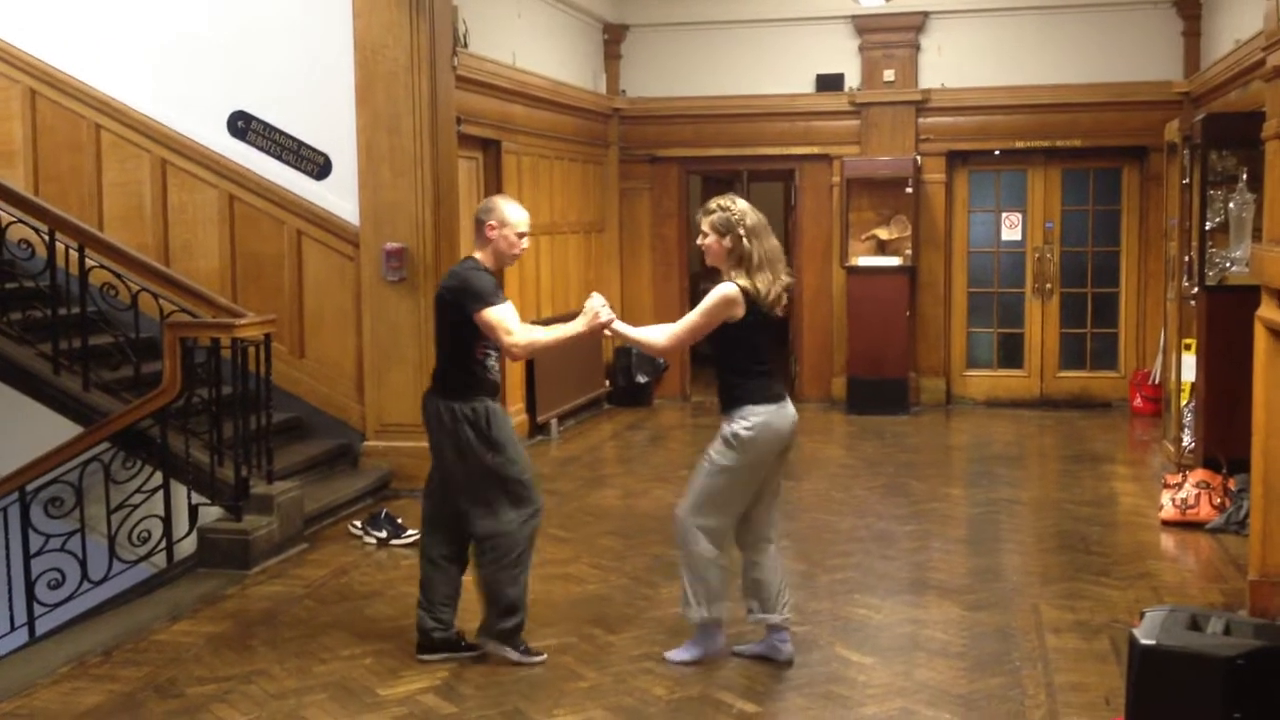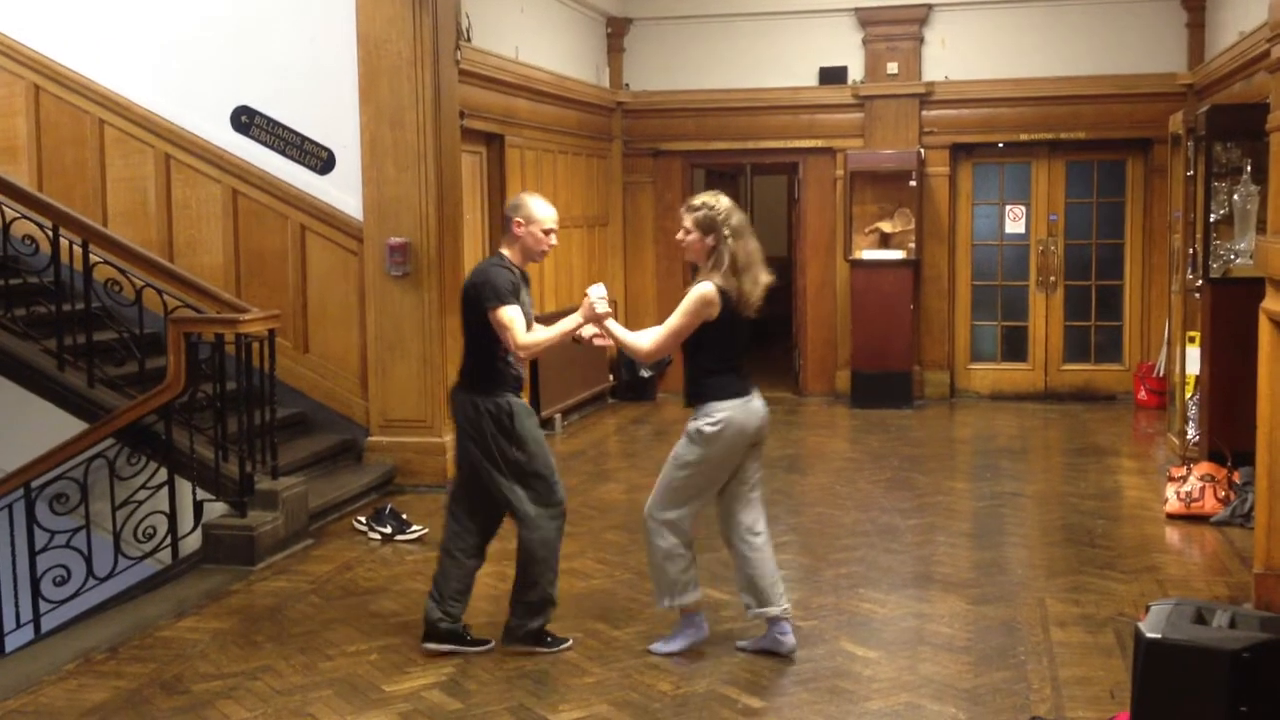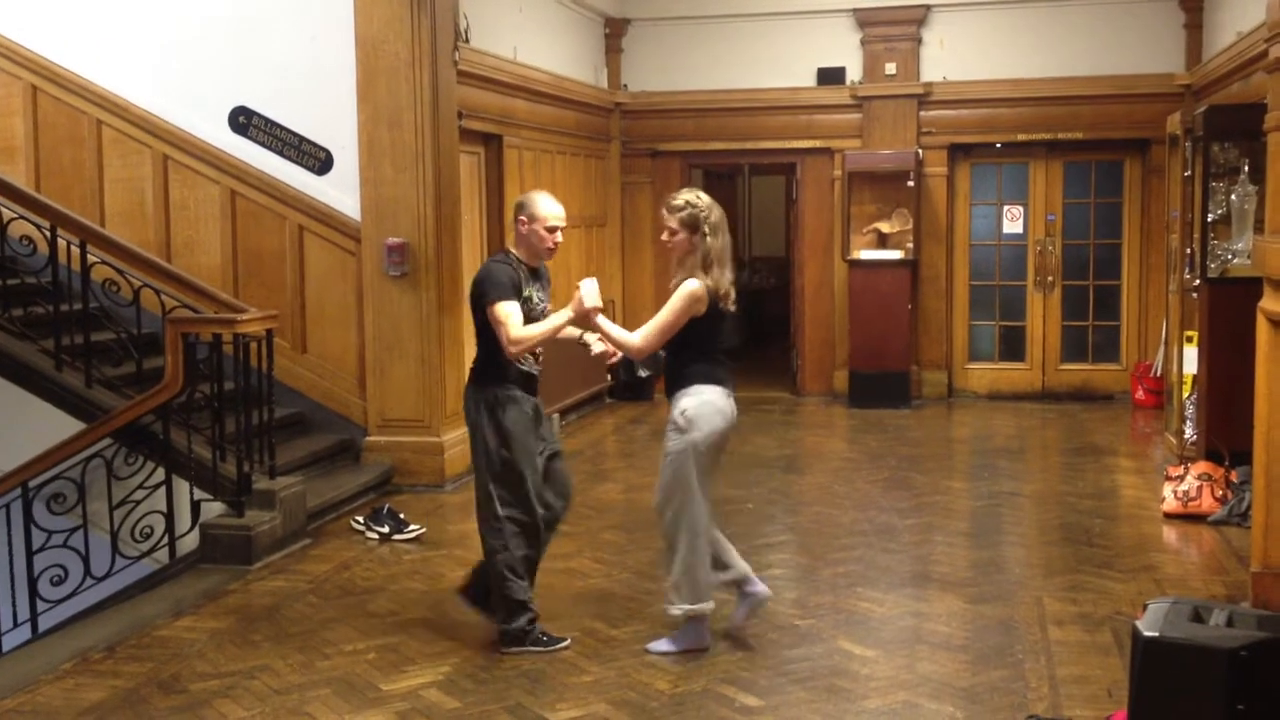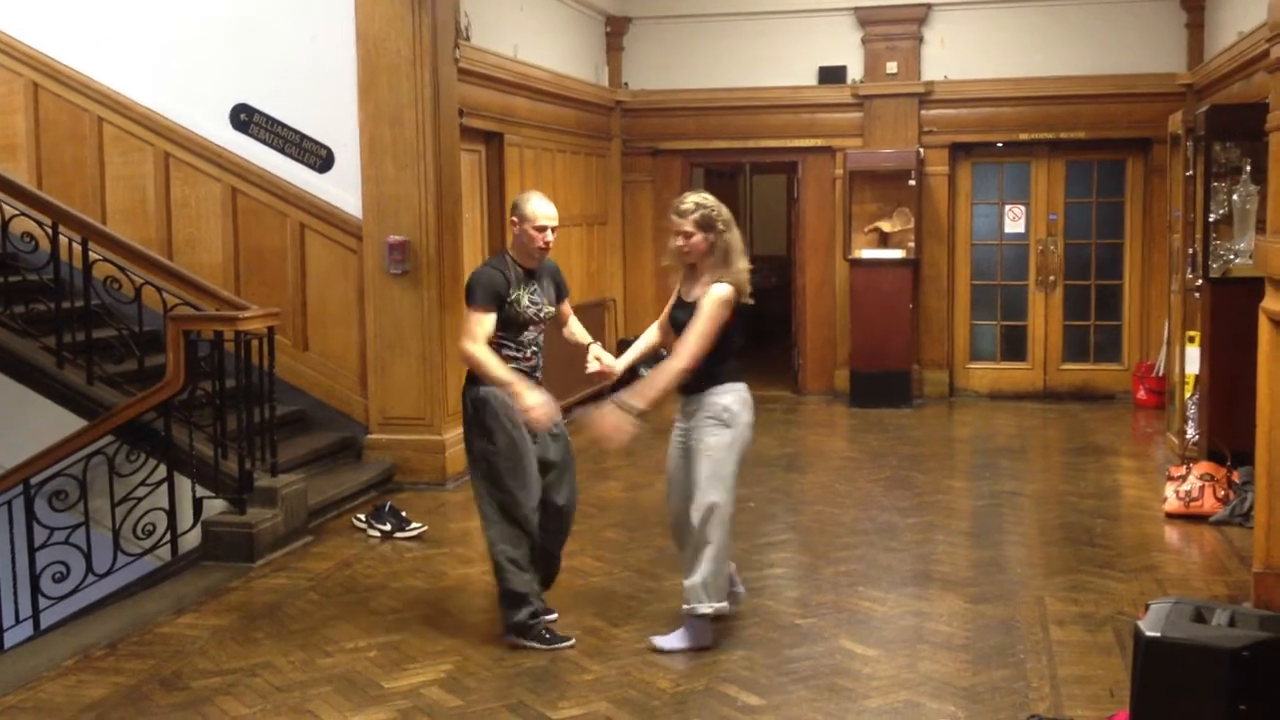
dt=0.2s
person 1, frame 1
left shoulder: (730, 294)
right shoulder: (756, 289)
left elbow: (668, 344)
right elbow: (680, 328)
left wrist: (614, 325)
right wrist: (618, 326)
left hip: (751, 422)
right hip: (775, 415)
left knee: (696, 520)
right knee: (757, 531)
left ankle: (708, 630)
right ankle: (777, 634)
person 1, frame 2
left shoulder: (707, 292)
right shoulder: (731, 286)
left elbow: (650, 351)
right elbow: (671, 334)
left wrist: (607, 322)
right wrist: (614, 332)
left hip: (720, 417)
right hip: (746, 410)
left knee: (664, 516)
right knee: (745, 524)
left ankle: (690, 619)
right ankle: (778, 626)
person 1, frame 3
left shoulder: (694, 288)
right shoulder: (700, 281)
left elbow: (640, 346)
right elbow: (664, 333)
left wrist: (596, 317)
right wrist: (612, 338)
left hip: (696, 405)
right hip: (709, 402)
left knee: (683, 517)
right knee: (687, 512)
left ankle: (693, 626)
right ankle: (746, 584)
person 1, frame 4
left shoulder: (722, 291)
right shoulder: (687, 280)
left elbow: (684, 361)
right elbow: (660, 331)
left wrist: (629, 407)
right wrist: (619, 363)
left hip: (721, 405)
right hip: (692, 404)
left knee: (708, 510)
right knee: (681, 511)
left ankle: (700, 622)
right ankle: (722, 585)
person 2, frame 1
left shoulder: (481, 280)
right shoulder: (470, 281)
left elbow: (510, 336)
right elbow: (515, 344)
left wrist: (573, 326)
right wrist: (580, 327)
left hip: (455, 408)
right hip: (468, 411)
left knee: (449, 521)
right knee: (515, 511)
left ankle: (435, 633)
right ankle: (502, 628)
person 2, frame 2
left shoulder: (515, 276)
right shoulder: (494, 278)
left elbow: (527, 330)
right elbow: (521, 346)
left wrist: (579, 332)
right wrist: (578, 319)
left hip: (483, 401)
right hip: (493, 405)
left knee: (472, 515)
right knee: (543, 506)
left ankle: (443, 623)
right ankle: (526, 624)
person 2, frame 3
left shoulder: (538, 271)
right shoulder: (497, 275)
right elbow: (514, 342)
left wrist: (586, 337)
right wrist: (571, 311)
left hip: (522, 398)
right hip: (498, 399)
left knee: (552, 497)
right knee: (513, 512)
left ankle: (486, 588)
right ankle: (517, 626)
person 2, frame 4
left shoulder: (550, 272)
right shoulder: (490, 277)
left elbow: (566, 319)
right elbow: (471, 347)
left wrist: (592, 346)
right wrist: (518, 390)
left hip: (533, 394)
right hip: (495, 398)
left knee: (558, 497)
right knee: (513, 506)
left ankle: (528, 590)
right ankle: (522, 618)
